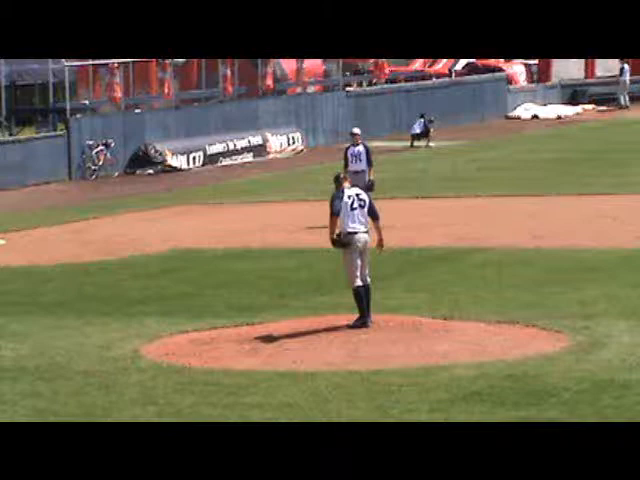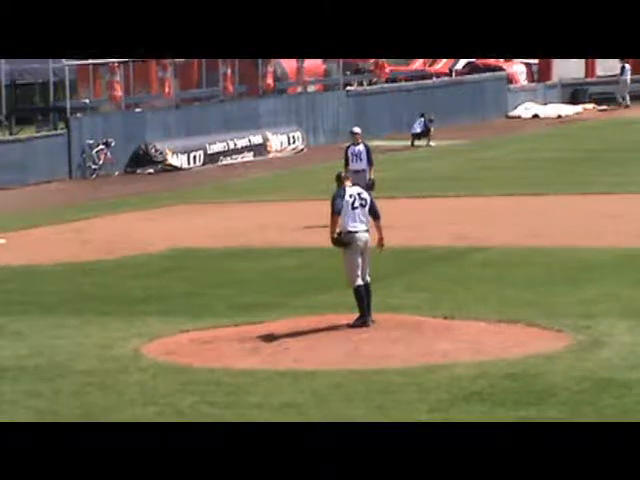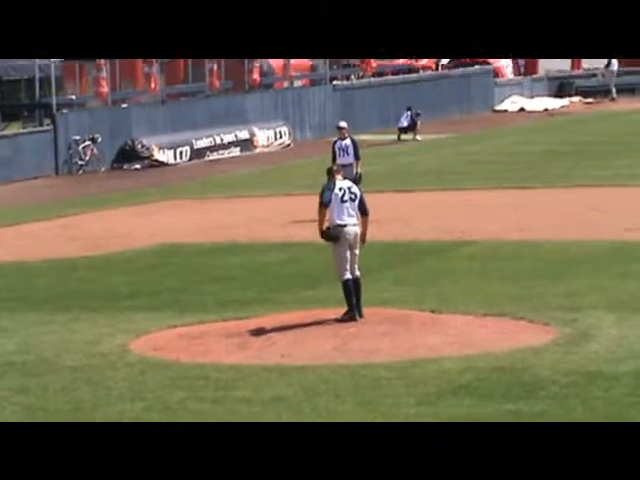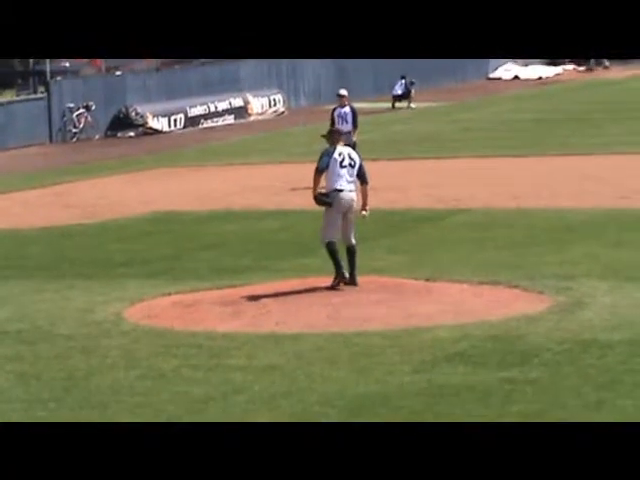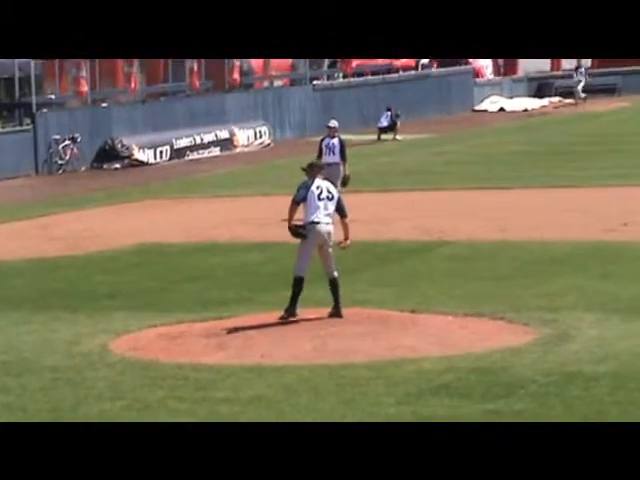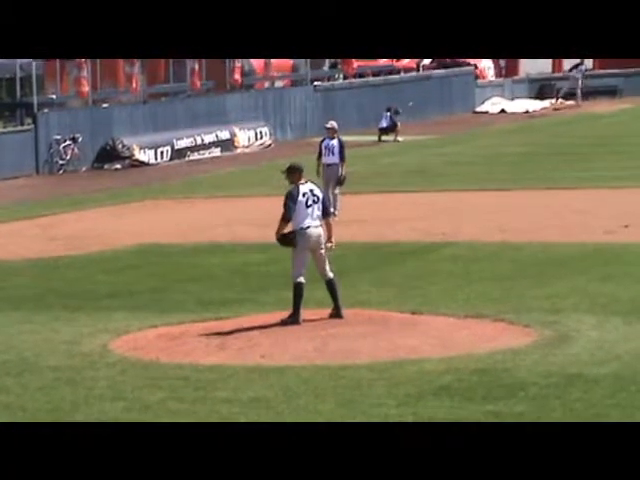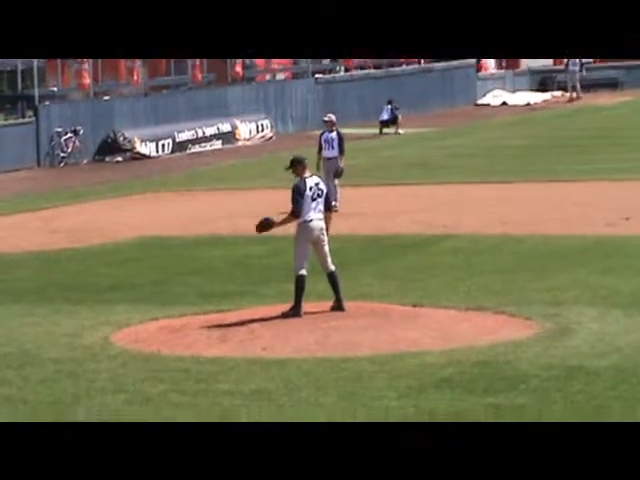
dt=0.5s
person 1, frame 1
left shoulder: (339, 194)
right shoulder: (362, 193)
left elbow: (334, 214)
right elbow: (375, 217)
left wrist: (332, 235)
right wrist: (380, 237)
left hip: (351, 238)
right hip: (365, 236)
left knee: (355, 280)
right knee: (364, 277)
left ankle: (364, 317)
right ankle: (367, 315)
person 1, frame 2
left shoulder: (340, 193)
right shoulder: (364, 192)
left elbow: (336, 213)
right elbow: (376, 216)
left wrist: (332, 233)
right wrist: (380, 236)
left hip: (351, 237)
right hip: (365, 235)
left knee: (355, 279)
right knee: (365, 276)
left ankle: (364, 317)
right ankle: (368, 314)
person 1, frame 3
left shoulder: (330, 186)
right shoulder: (354, 187)
left elbow: (323, 205)
right elbow: (365, 213)
left wrist: (321, 227)
right wrist: (364, 233)
left hip: (341, 231)
right hip: (355, 229)
left knee: (344, 273)
right knee: (354, 270)
left ankle: (352, 311)
right ankle: (358, 309)
person 1, frame 4
left shoulder: (330, 151)
right shoulder: (354, 154)
left elbow: (319, 171)
right elbow: (364, 181)
left wrist: (314, 191)
right wrist: (365, 203)
left hip: (337, 196)
right hip: (352, 196)
left knee: (328, 236)
right knee: (349, 238)
left ankle: (340, 272)
right ankle: (352, 276)
person 1, frame 5
left shoulder: (308, 184)
right shoulder: (333, 188)
left elbow: (295, 202)
right elbow: (343, 215)
left wrist: (290, 222)
right wrist: (346, 236)
left hip: (313, 229)
right hip: (328, 229)
left knee: (300, 270)
right knee: (331, 271)
left ankle: (292, 309)
right ankle: (337, 308)
person 1, frame 6
left shoulder: (293, 192)
right shoulder: (316, 189)
left elbow: (287, 217)
right elbow: (327, 215)
left wrist: (278, 232)
right wrist: (330, 236)
left hip: (303, 234)
right hip: (318, 232)
left knee: (298, 275)
right knee: (326, 272)
left ankle: (296, 315)
right ankle: (337, 308)
person 1, frame 7
left shoulder: (299, 186)
right shoulder: (320, 182)
left elbow: (296, 213)
right elbow: (329, 209)
left wrist: (279, 223)
left hip: (306, 227)
right hip: (320, 225)
left knee: (300, 268)
right knee: (328, 265)
left ankle: (297, 307)
right ankle: (339, 301)
